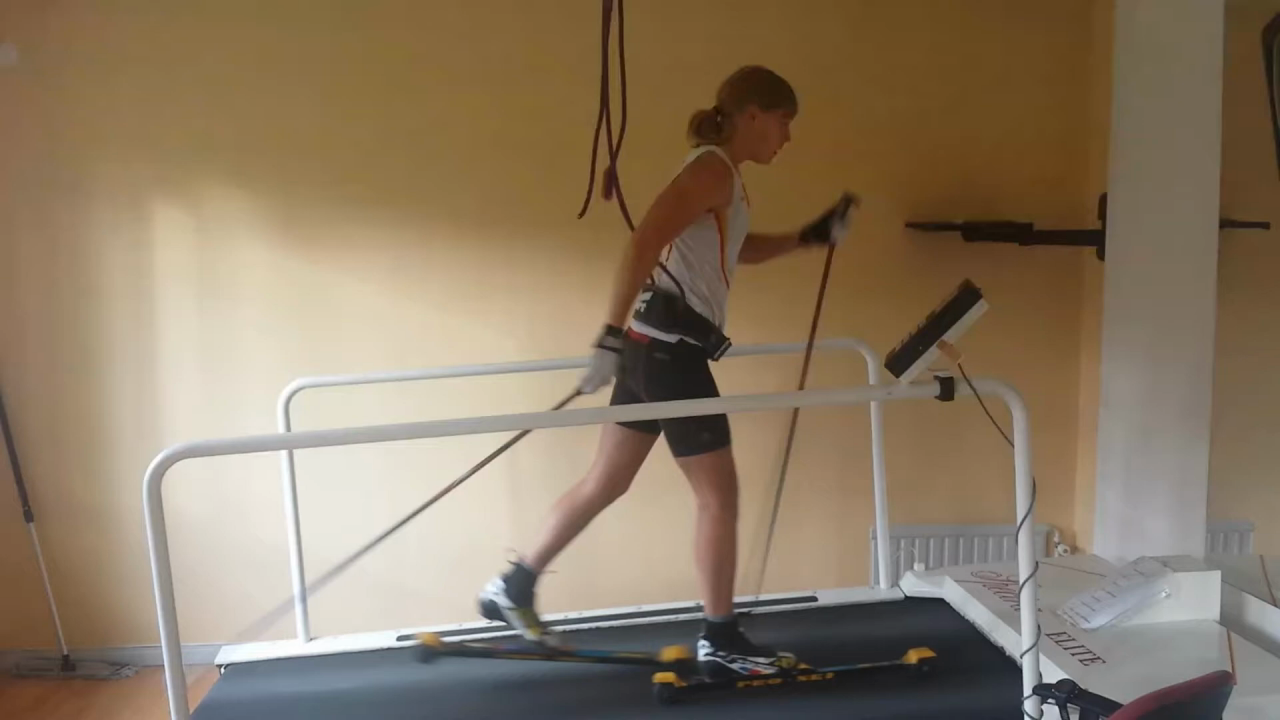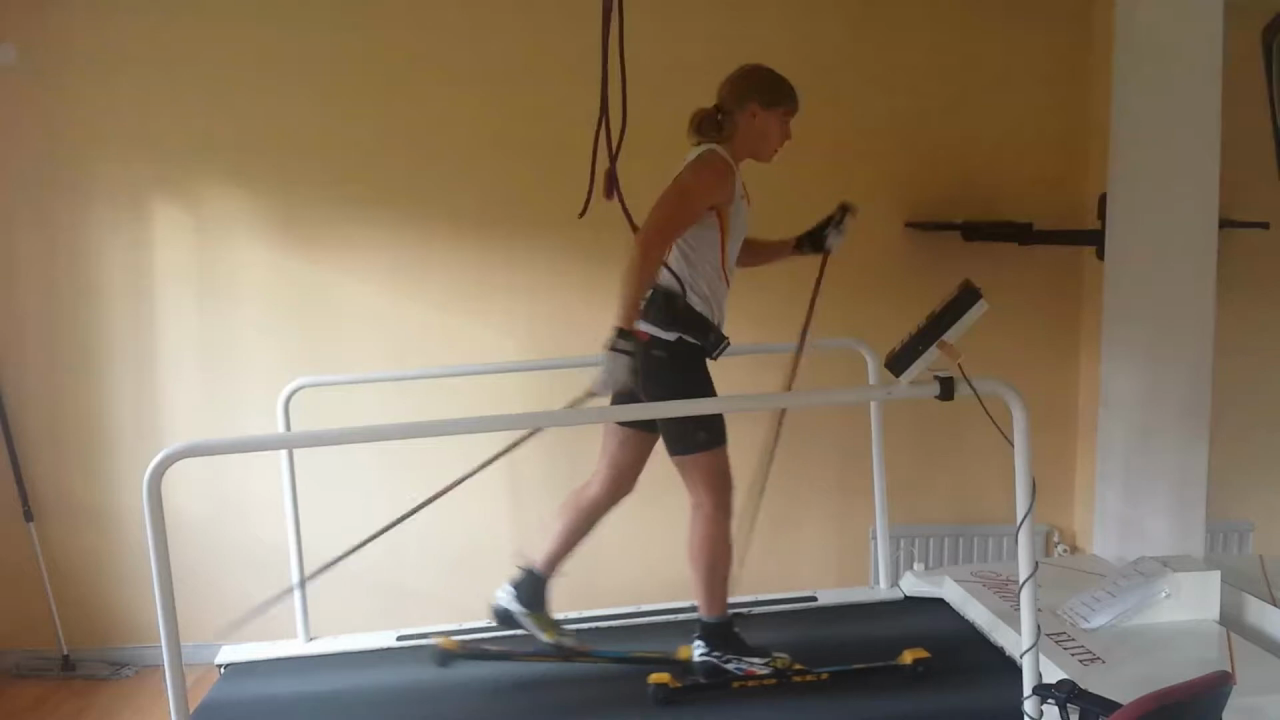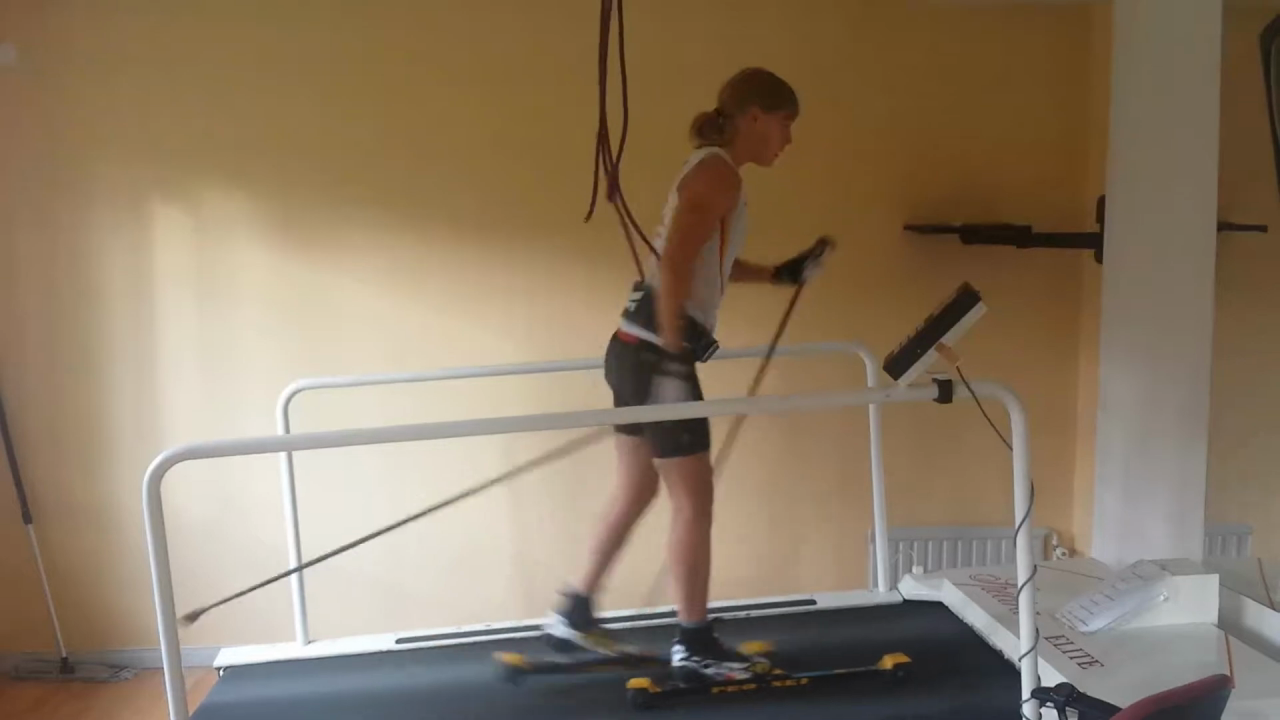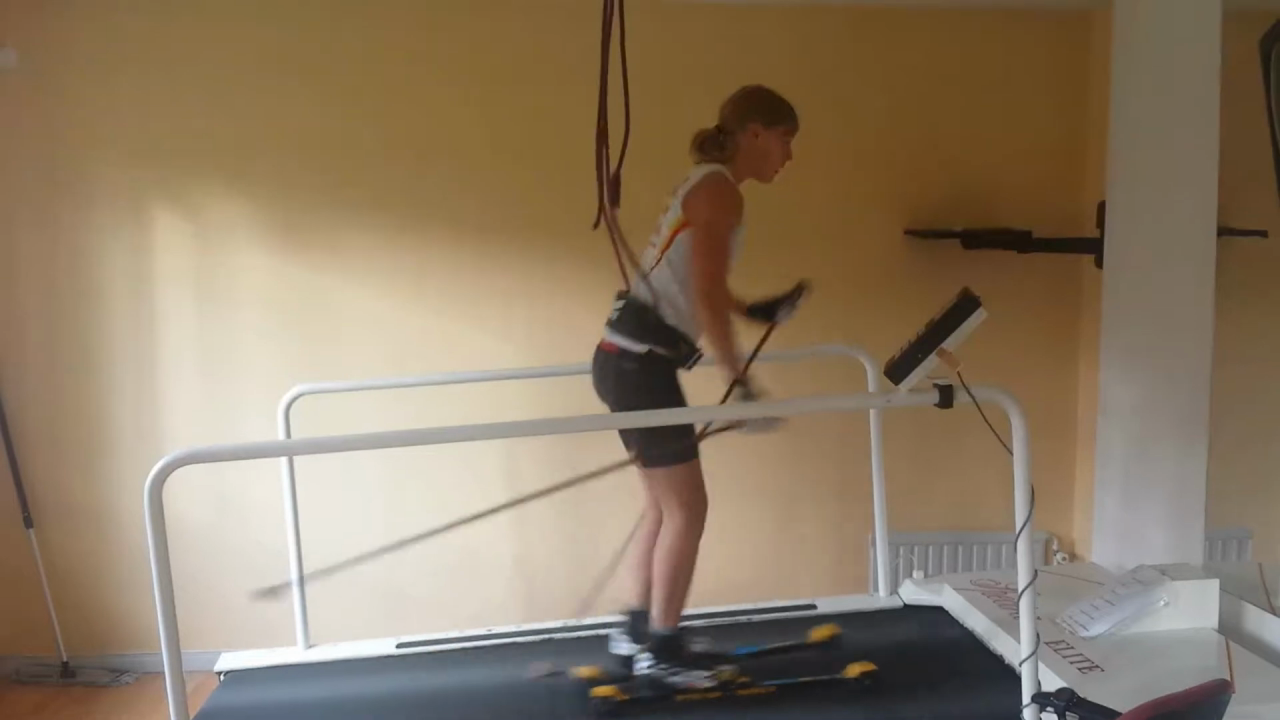
dt=0.1s
person 1, frame 1
left shoulder: (716, 172)
right shoulder: (713, 170)
left elbow: (735, 248)
right elbow: (642, 244)
left wrist: (813, 235)
right wrist: (612, 336)
left hip: (652, 348)
right hip: (669, 351)
left knee: (605, 481)
right knee: (718, 495)
left ankle: (515, 587)
right ankle: (720, 641)
person 1, frame 2
left shoulder: (716, 169)
right shoulder: (714, 168)
left elbow: (731, 252)
right elbow: (649, 244)
left wrist: (806, 243)
right wrist: (623, 340)
left hip: (655, 347)
right hip: (667, 349)
left knee: (610, 482)
right knee: (712, 495)
left ankle: (527, 591)
right ankle: (715, 642)
person 1, frame 3
left shoulder: (710, 170)
right shoulder: (718, 173)
right elbow: (675, 265)
left wrist: (780, 272)
right wrist: (672, 365)
left hip: (641, 350)
right hip: (653, 354)
left knee: (637, 490)
right knee: (694, 500)
left ankle: (575, 610)
right ankle: (695, 646)
person 1, frame 4
left shoulder: (705, 185)
right shoulder: (719, 191)
right elbow: (704, 293)
left wrist: (757, 309)
right wrist: (740, 383)
left hip: (631, 358)
right hip: (639, 362)
left knee: (668, 502)
right knee: (685, 509)
left ankle: (641, 627)
right ankle: (660, 651)
